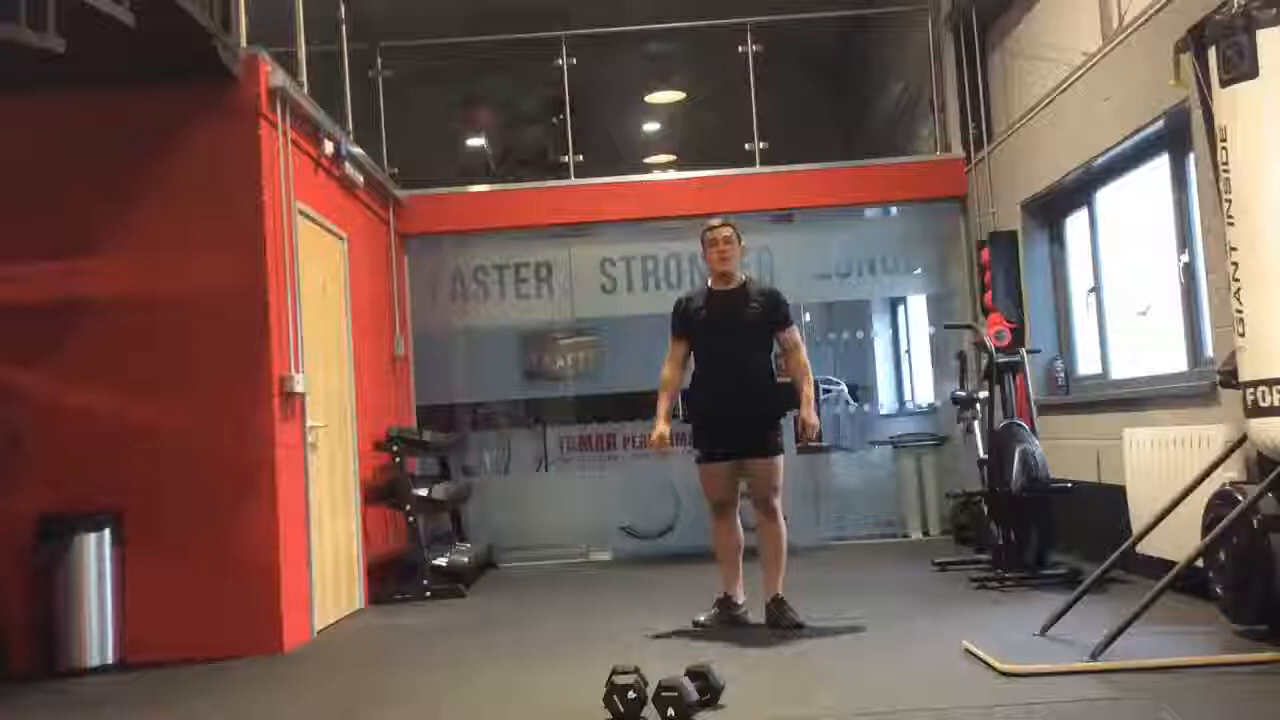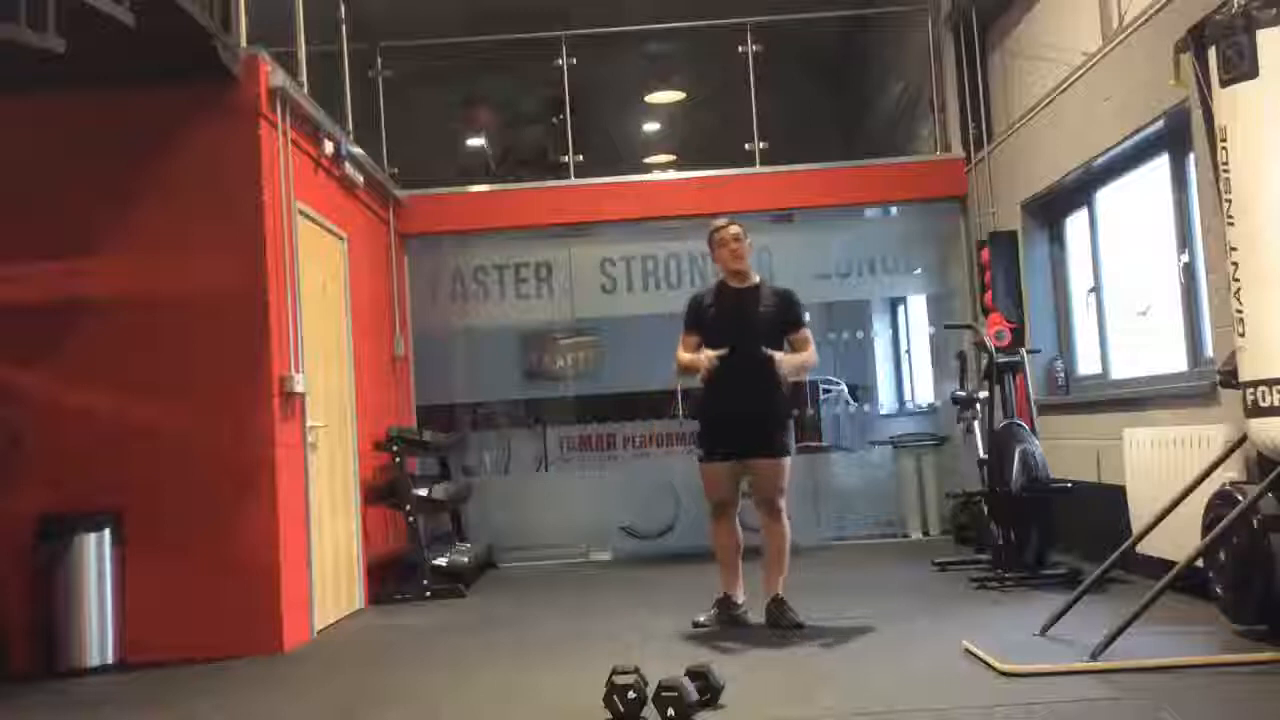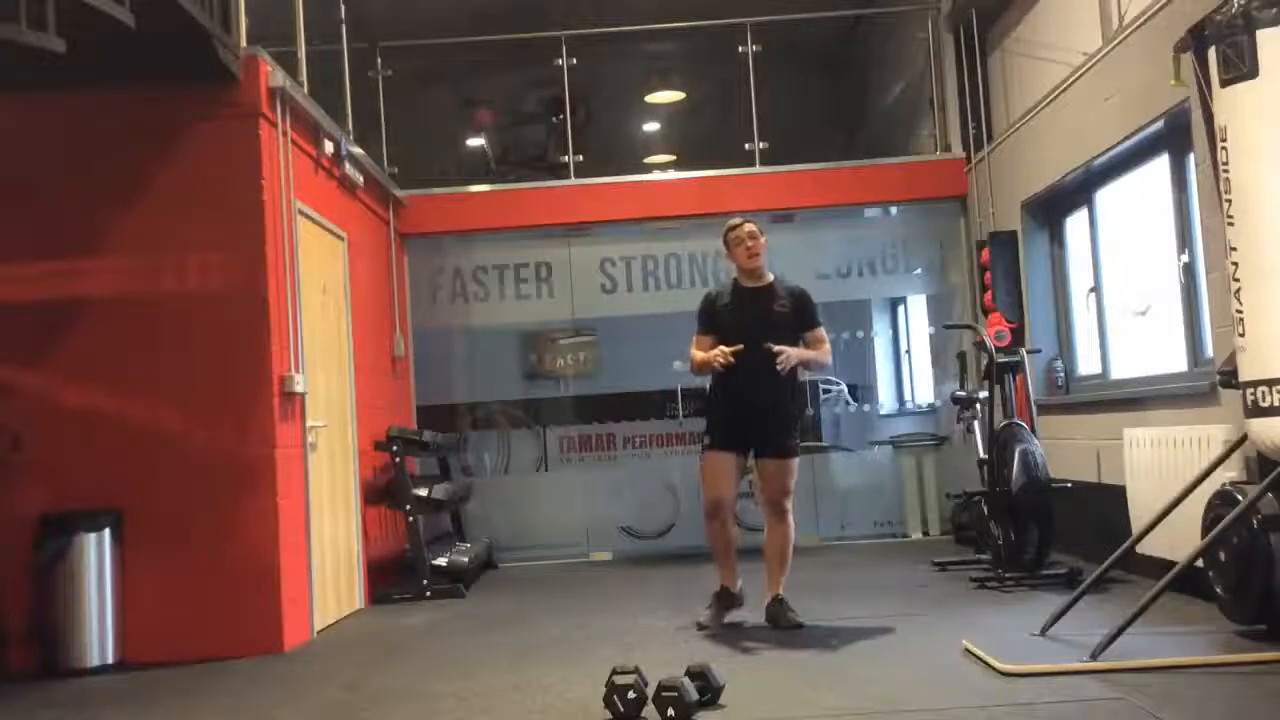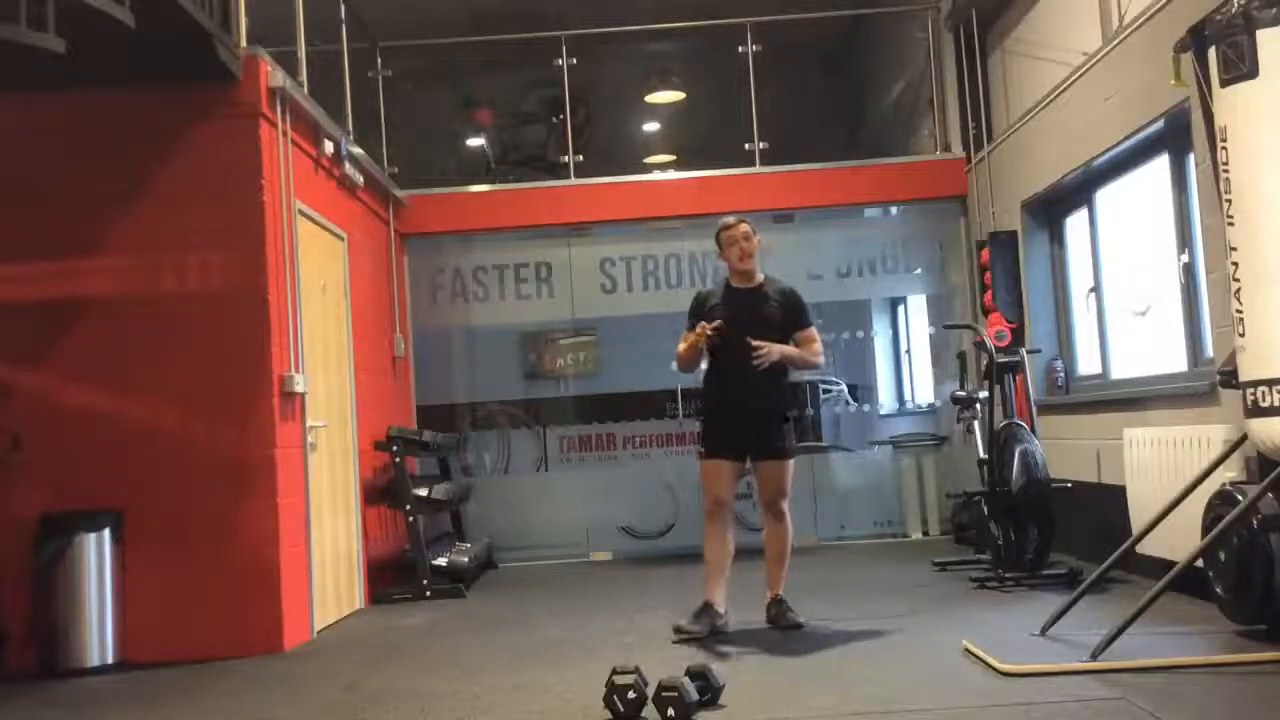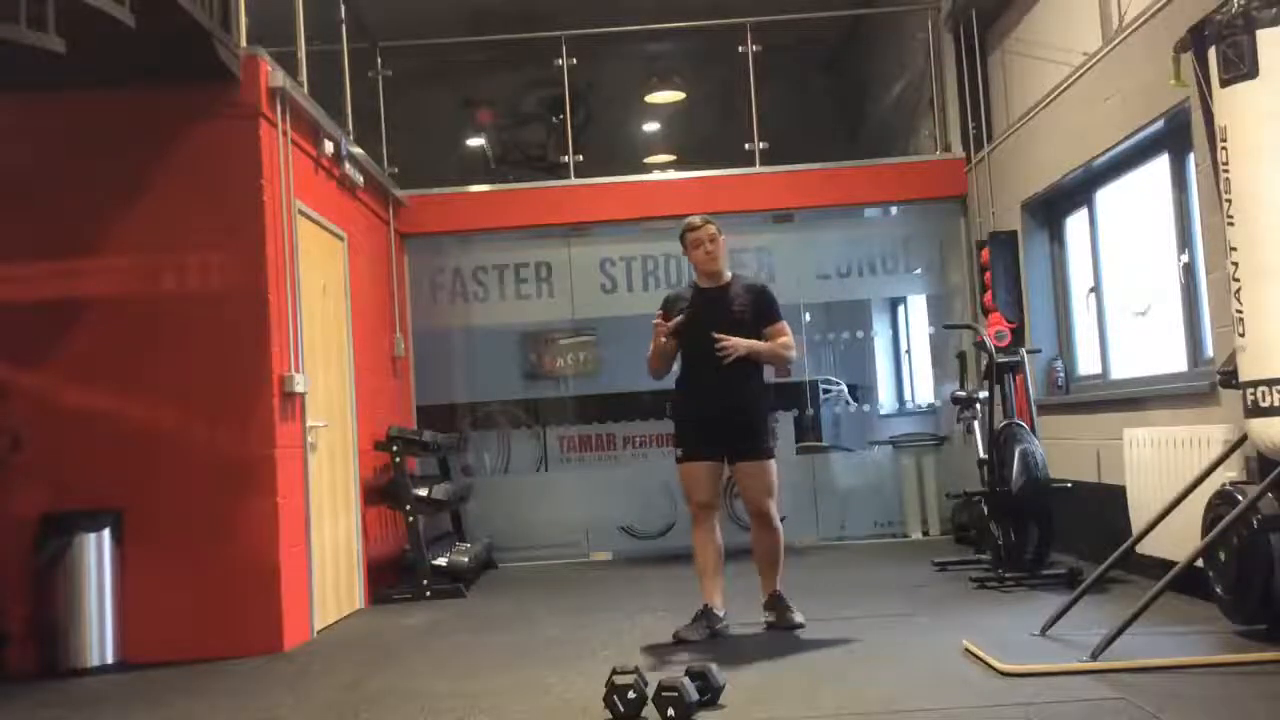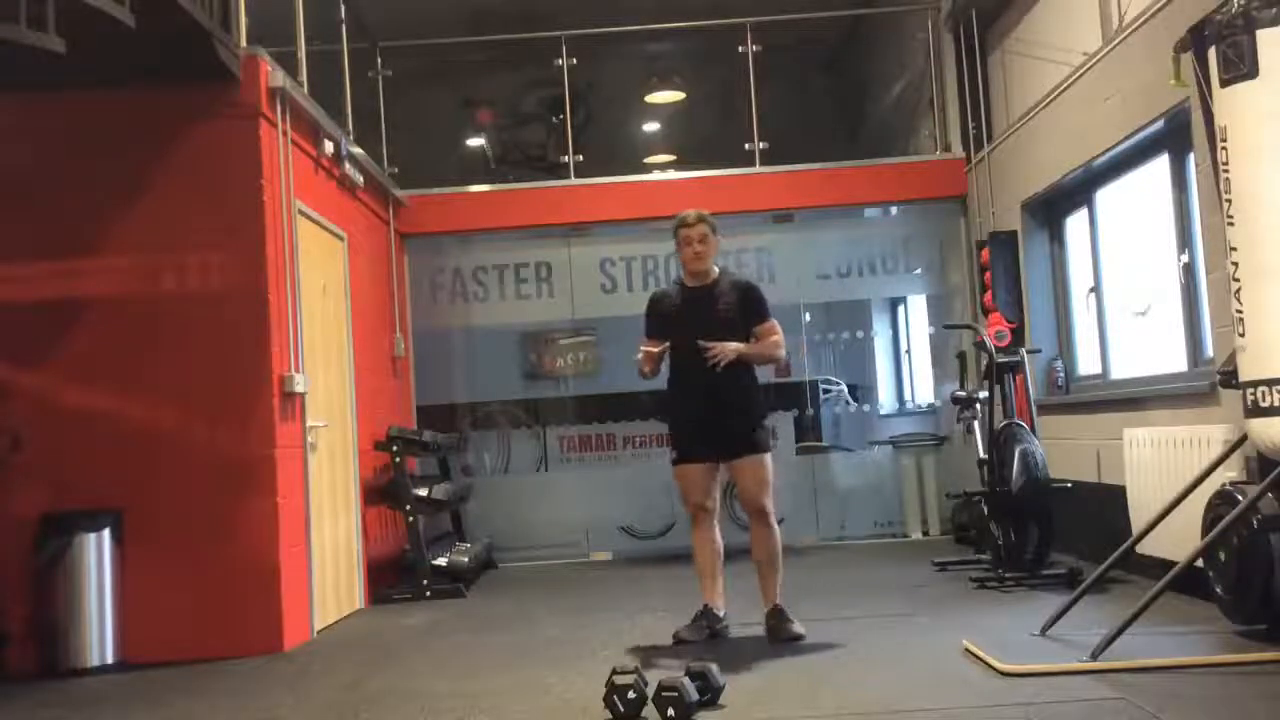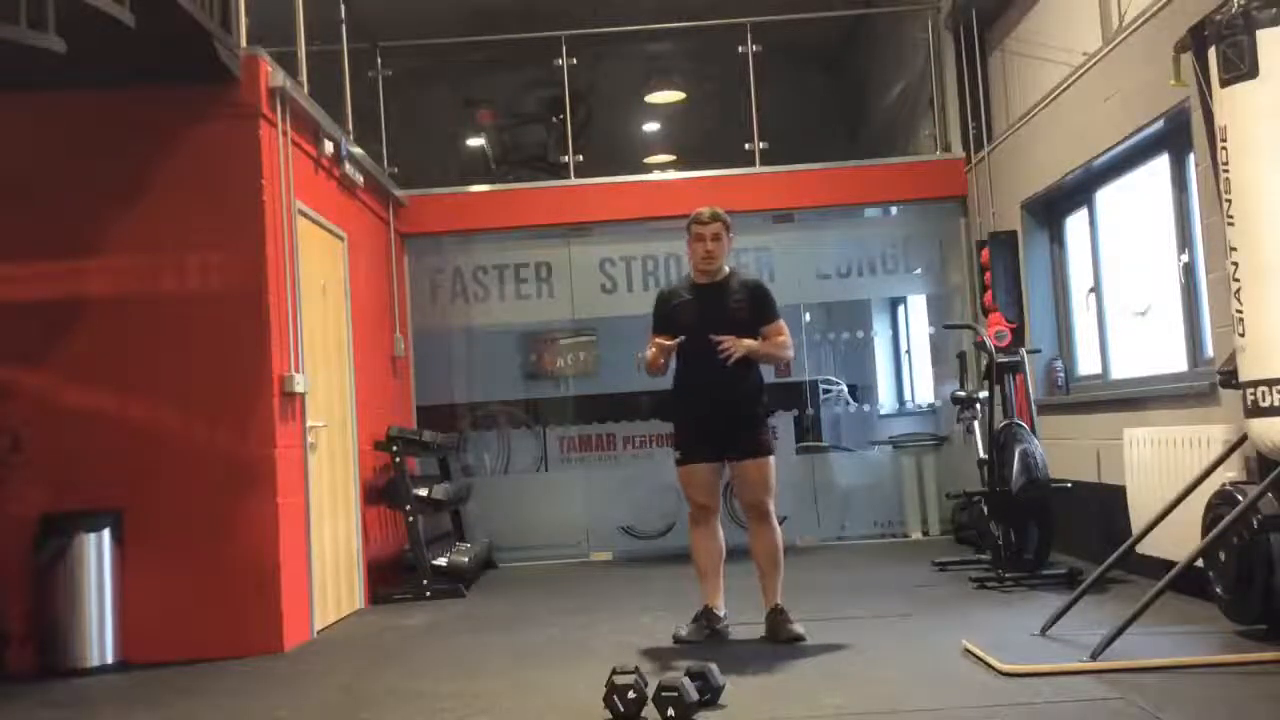
dt=0.4s
person 1, frame 1
left shoulder: (767, 298)
right shoulder: (688, 305)
left elbow: (794, 352)
right elbow: (674, 364)
left wrist: (807, 402)
right wrist: (662, 416)
left hip: (760, 419)
right hip: (711, 422)
left knee: (769, 507)
right knee: (722, 509)
left ankle: (775, 600)
right ankle: (731, 600)
person 1, frame 2
left shoulder: (781, 298)
right shoulder: (702, 303)
left elbow: (809, 350)
right elbow: (682, 357)
left wrist: (793, 361)
right wrist: (698, 359)
left hip: (768, 417)
right hip: (718, 420)
left knee: (773, 506)
right knee: (722, 509)
left ankle: (776, 599)
right ankle: (731, 600)
person 1, frame 3
left shoulder: (795, 297)
right shoulder: (715, 301)
left elbow: (824, 354)
right elbow: (696, 359)
left wrist: (799, 354)
right wrist: (711, 357)
left hip: (778, 416)
right hip: (726, 416)
left knee: (778, 506)
right knee: (716, 506)
left ankle: (776, 598)
right ankle: (729, 588)
person 1, frame 4
left shoulder: (785, 297)
right shoulder: (706, 300)
left elbow: (816, 354)
right elbow: (684, 362)
left wrist: (782, 350)
right wrist: (694, 343)
left hip: (771, 417)
right hip: (720, 419)
left knee: (776, 506)
right knee: (716, 509)
left ankle: (776, 600)
right ankle: (714, 607)
person 1, frame 5
left shoulder: (755, 293)
right shoulder: (675, 303)
left elbow: (788, 350)
right elbow: (657, 371)
left wrist: (749, 345)
right wrist: (658, 342)
left hip: (748, 417)
right hip: (695, 421)
left knee: (763, 510)
right knee: (702, 511)
left ankle: (774, 596)
right ankle: (712, 610)
person 1, frame 6
left shoulder: (743, 291)
right shoulder: (662, 302)
left elbow: (777, 347)
right elbow: (650, 365)
left wrist: (739, 348)
right wrist: (646, 362)
left hip: (743, 416)
right hip: (689, 422)
left knee: (760, 510)
right knee: (701, 513)
left ankle: (774, 609)
right ankle: (713, 611)
person 1, frame 7
left shoulder: (752, 290)
right shoulder: (670, 299)
left elbow: (785, 348)
right elbow: (654, 365)
left wrist: (749, 345)
right wrist: (657, 355)
left hip: (746, 417)
right hip: (694, 421)
left knee: (760, 510)
right knee: (702, 512)
left ankle: (775, 611)
right ankle: (713, 612)
